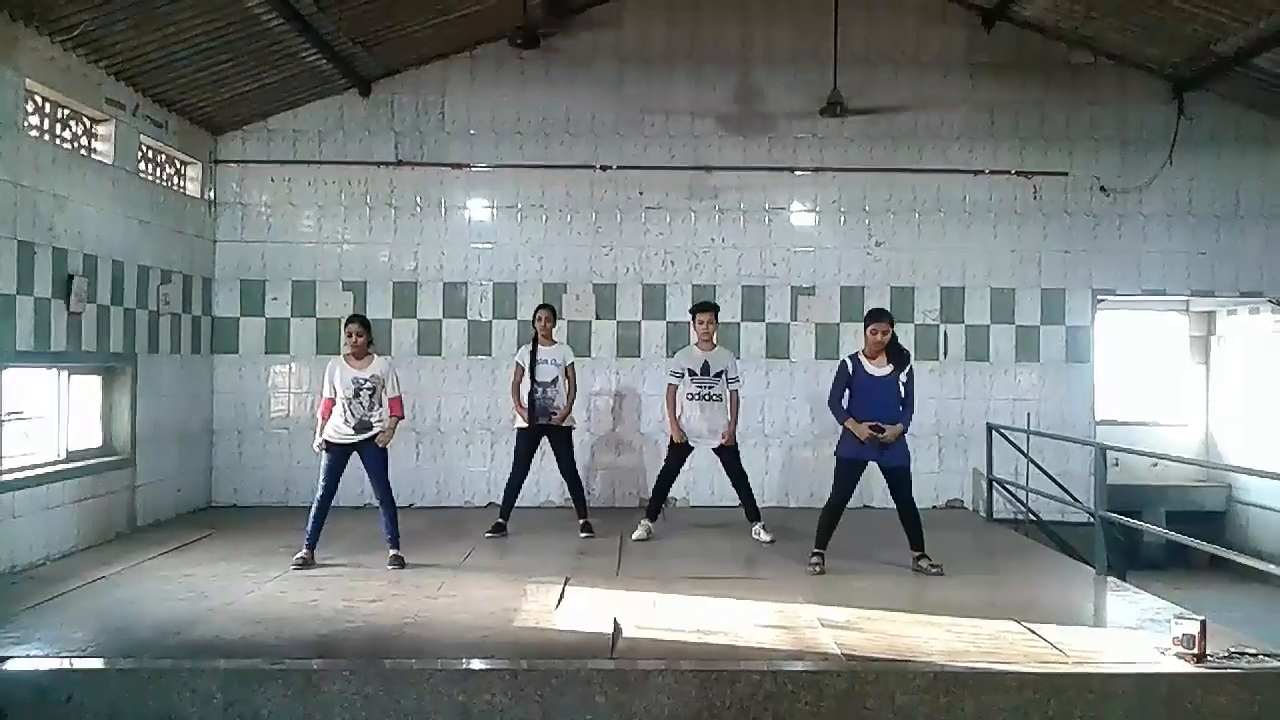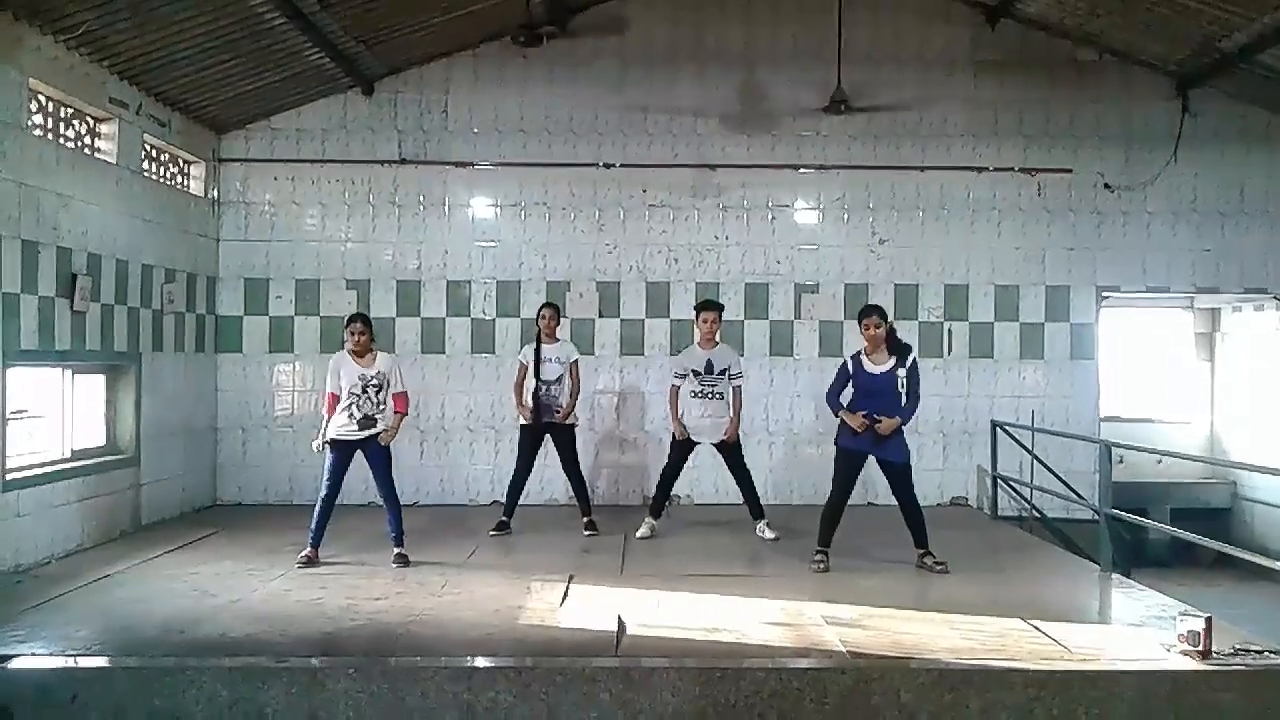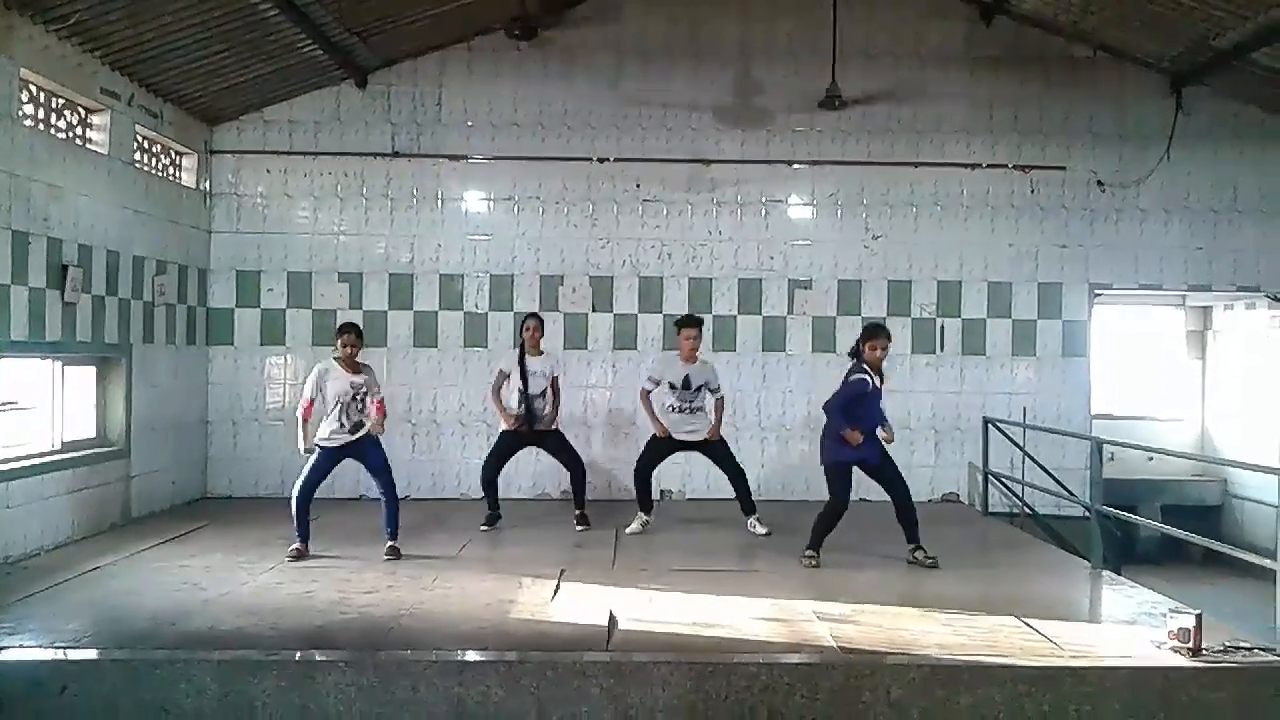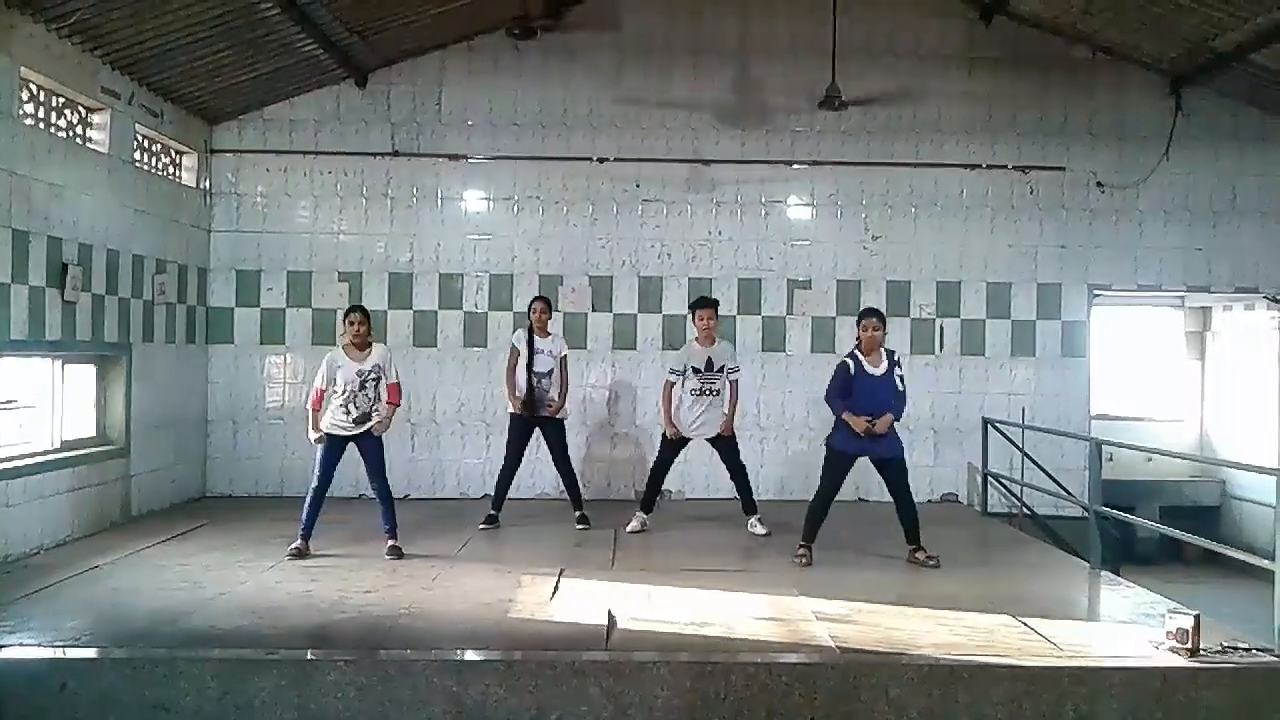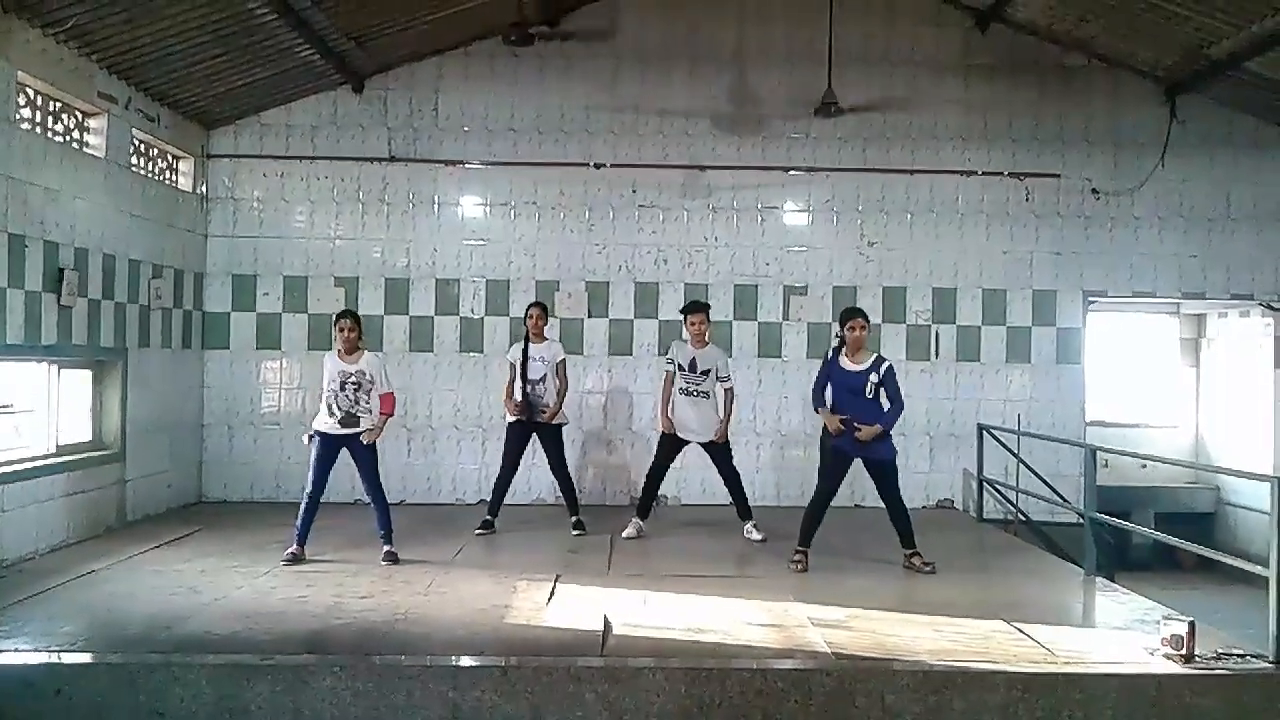
dt=1s
person 1, frame 1
left shoulder: (901, 363)
right shoulder: (851, 364)
left elbow: (909, 403)
right elbow: (834, 400)
left wrist: (899, 428)
right wrist: (853, 426)
left hip: (892, 441)
right hip: (855, 440)
left knee: (905, 500)
right knee: (838, 498)
left ankle: (919, 556)
right ankle: (817, 553)
person 1, frame 2
left shoulder: (905, 356)
right shoulder: (855, 362)
left elbow: (914, 398)
right elbow: (832, 394)
left wrist: (897, 421)
right wrist: (847, 416)
left hip: (891, 437)
right hip: (854, 435)
left knee: (907, 497)
right knee: (839, 494)
left ankle: (923, 553)
right ankle: (821, 551)
person 1, frame 3
left shoulder: (875, 373)
right shoulder: (860, 378)
right elbow: (830, 408)
left wrist: (886, 426)
right wrist: (848, 433)
left hip: (868, 445)
right hip: (840, 446)
left knee: (901, 492)
right knee: (839, 502)
left ankle: (914, 548)
right ankle: (812, 548)
person 1, frame 4
left shoulder: (893, 359)
right shoulder: (850, 362)
left elbow: (901, 397)
right elbow: (832, 396)
left wrist: (889, 418)
right wrist: (851, 419)
left hip: (884, 438)
right hip: (846, 436)
left knee: (902, 493)
right knee: (826, 491)
left ankle: (915, 548)
right ankle: (805, 545)
person 1, frame 5
left shoulder: (881, 365)
right shoulder: (833, 357)
left elbow: (897, 404)
right elbow: (818, 389)
left wrist: (877, 428)
right wrist: (824, 415)
left hip: (876, 439)
right hip: (838, 437)
left knee: (892, 497)
right knee: (823, 494)
left ankle: (911, 553)
right ankle: (801, 551)
person 2, frame 1
left shoulder: (383, 365)
right shoulder: (335, 366)
left elbow: (395, 402)
right elbow: (327, 403)
left wrist: (390, 430)
right wrist: (319, 434)
left hip: (371, 437)
right hip: (337, 437)
left knee: (383, 493)
right knee: (324, 493)
left ankle: (394, 549)
right ankle: (308, 550)
person 2, frame 2
left shoulder: (386, 361)
right shoulder: (339, 360)
left elbow: (400, 399)
right elbow: (331, 399)
left wrist: (393, 428)
right wrist: (322, 432)
left hip: (375, 436)
right hip: (341, 435)
left knee: (387, 491)
right knee: (328, 491)
left ankle: (398, 547)
right ankle: (312, 548)
person 2, frame 3
left shoulder: (368, 372)
right shoulder: (323, 370)
left elbow: (378, 400)
right elbow: (306, 405)
left wrist: (378, 423)
right wrist: (304, 440)
left hip: (364, 440)
right hip: (330, 444)
left knee: (388, 487)
right knee: (301, 493)
left ankle: (391, 541)
right ankle: (301, 543)
person 2, frame 4
left shoulder: (382, 353)
right shoulder: (333, 357)
left elbow: (393, 388)
right elbow: (318, 393)
left wrist: (386, 419)
right wrist: (314, 426)
left hip: (368, 429)
right hip: (334, 429)
left knee: (379, 483)
right knee: (319, 484)
left ankle: (392, 539)
right ankle: (302, 540)
person 2, frame 5
left shoulder: (372, 361)
right shoulder: (329, 359)
left elbow: (387, 399)
left wrist: (377, 429)
right wrist: (312, 427)
left hip: (359, 433)
right hip: (326, 432)
left knee: (373, 488)
right knee: (313, 489)
left ankle: (387, 545)
right ankle: (298, 546)
person 3, frame 1
left shoulder: (727, 357)
right shoulder: (682, 356)
left elbow: (733, 394)
right elbow: (671, 392)
left wrist: (732, 427)
right wrist: (673, 425)
left hip: (720, 431)
right hip: (686, 430)
left knee: (738, 476)
right knee: (667, 475)
left ankle: (756, 524)
right ankle: (647, 522)
person 3, frame 2
left shoulder: (730, 355)
right shoulder: (686, 355)
left elbow: (737, 390)
right elbow: (675, 389)
left wrist: (735, 422)
right wrist: (675, 422)
left hip: (722, 427)
right hip: (689, 427)
left knee: (741, 473)
right knee: (670, 472)
left ankle: (760, 522)
right ankle: (651, 519)
person 3, frame 3
left shoulder: (707, 370)
right shoulder: (663, 365)
left elbow: (719, 397)
right elbow: (644, 393)
left wrist: (717, 425)
right wrist: (655, 422)
left hip: (702, 432)
right hip: (670, 431)
left knee: (735, 471)
right knee: (642, 467)
left ankle: (752, 517)
right ankle: (644, 515)
person 3, frame 4
left shoulder: (727, 349)
right shoulder: (685, 352)
left elbow: (733, 384)
right elbow: (668, 387)
left wrist: (730, 419)
right wrist: (667, 422)
left hip: (717, 423)
right hip: (682, 423)
left knee: (737, 468)
right knee: (660, 466)
left ankle: (753, 517)
right ankle: (643, 514)
person 3, frame 5
left shoulder: (717, 355)
right shoulder: (676, 348)
left elbow: (728, 391)
right elbow: (668, 382)
left wrist: (724, 425)
right wrist: (663, 415)
left hip: (710, 427)
right hip: (677, 425)
left knee: (729, 473)
right knee: (656, 471)
left ankle: (748, 522)
right ankle: (639, 520)
person 4, frame 1
left shoulder: (564, 351)
right shoulder: (526, 351)
left elbow: (572, 384)
right elbow: (516, 384)
left wrist: (567, 409)
right wrist: (519, 408)
left hip: (558, 420)
right hip: (529, 420)
left knee: (569, 470)
right knee: (518, 471)
left ankle: (583, 519)
right ankle: (502, 521)
person 4, frame 2
left shoulder: (568, 348)
right shoulder: (529, 350)
left elbow: (575, 382)
right elbow: (519, 382)
left wrist: (570, 407)
right wrist: (520, 406)
left hip: (561, 418)
right hip: (532, 418)
left knee: (572, 468)
right knee: (521, 469)
left ankle: (587, 517)
right ankle: (505, 519)
person 4, frame 3
left shoulder: (549, 360)
right shoulder: (512, 358)
left elbow: (555, 392)
right elbow: (495, 388)
left wrist: (553, 415)
right wrist: (504, 413)
left hip: (544, 428)
right hip: (515, 428)
left knee: (577, 467)
right knee: (488, 471)
left ankle: (579, 511)
right ankle: (493, 512)
person 4, frame 4
left shoulder: (559, 342)
right shoulder: (521, 336)
left elbow: (564, 376)
right elbow: (510, 367)
left wrist: (561, 402)
right wrist: (512, 395)
left hip: (551, 411)
right hip: (523, 410)
left knee: (562, 462)
right knee: (511, 461)
left ankle: (579, 511)
right ankle: (494, 512)
person 4, frame 5
left shoulder: (555, 348)
right shoulder: (517, 348)
left elbow: (563, 382)
right elbow: (511, 380)
left wrist: (557, 407)
right wrist: (507, 400)
left hip: (548, 417)
right hip: (520, 416)
left knee: (559, 467)
right knee: (507, 467)
left ankle: (575, 517)
right ankle: (490, 518)
